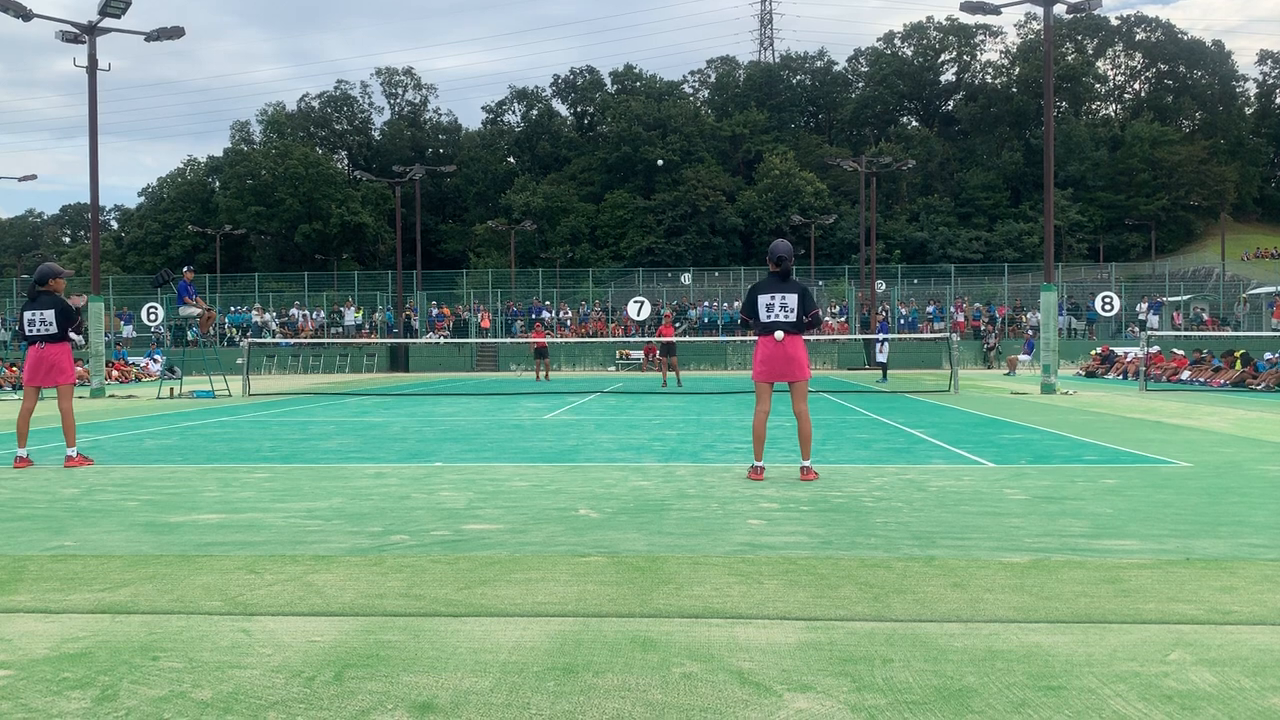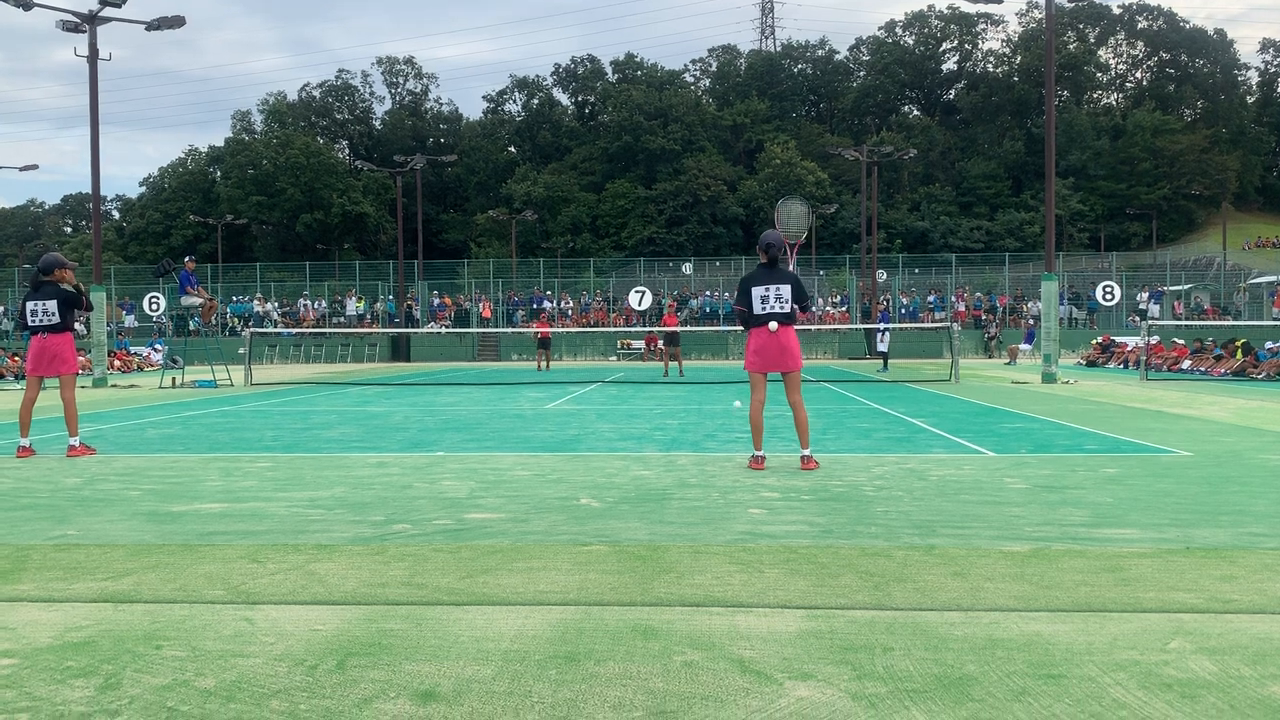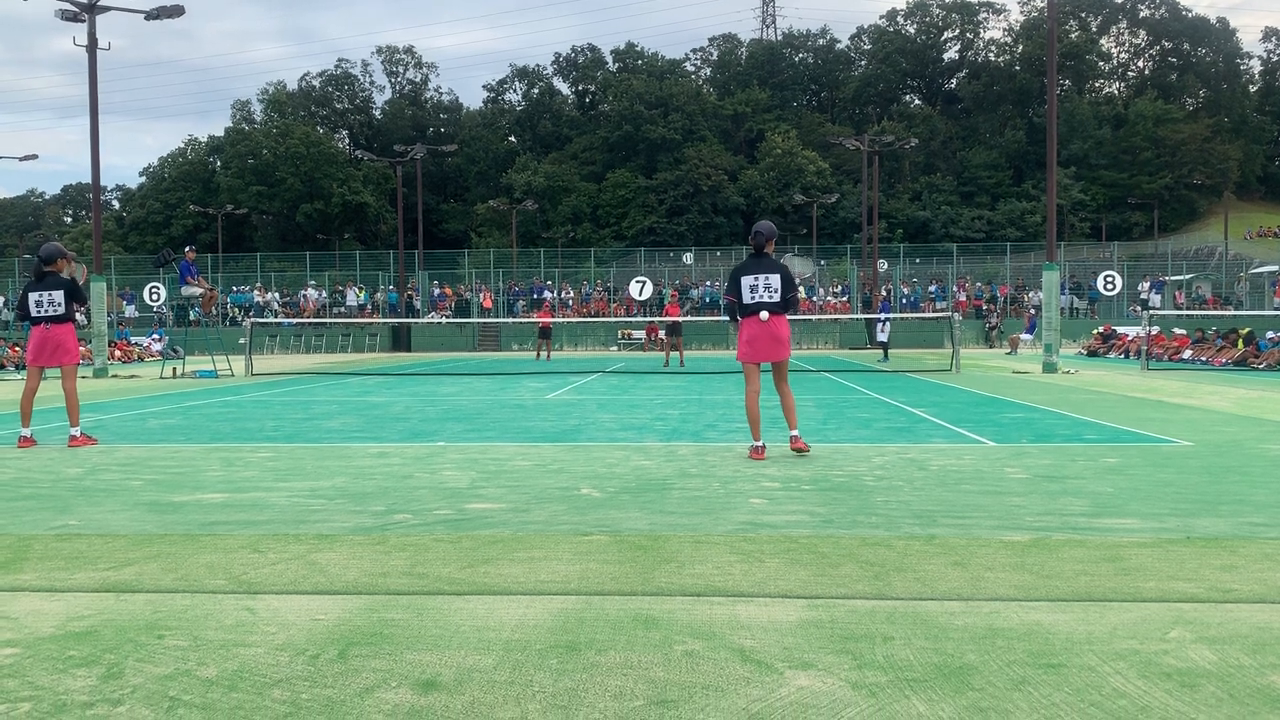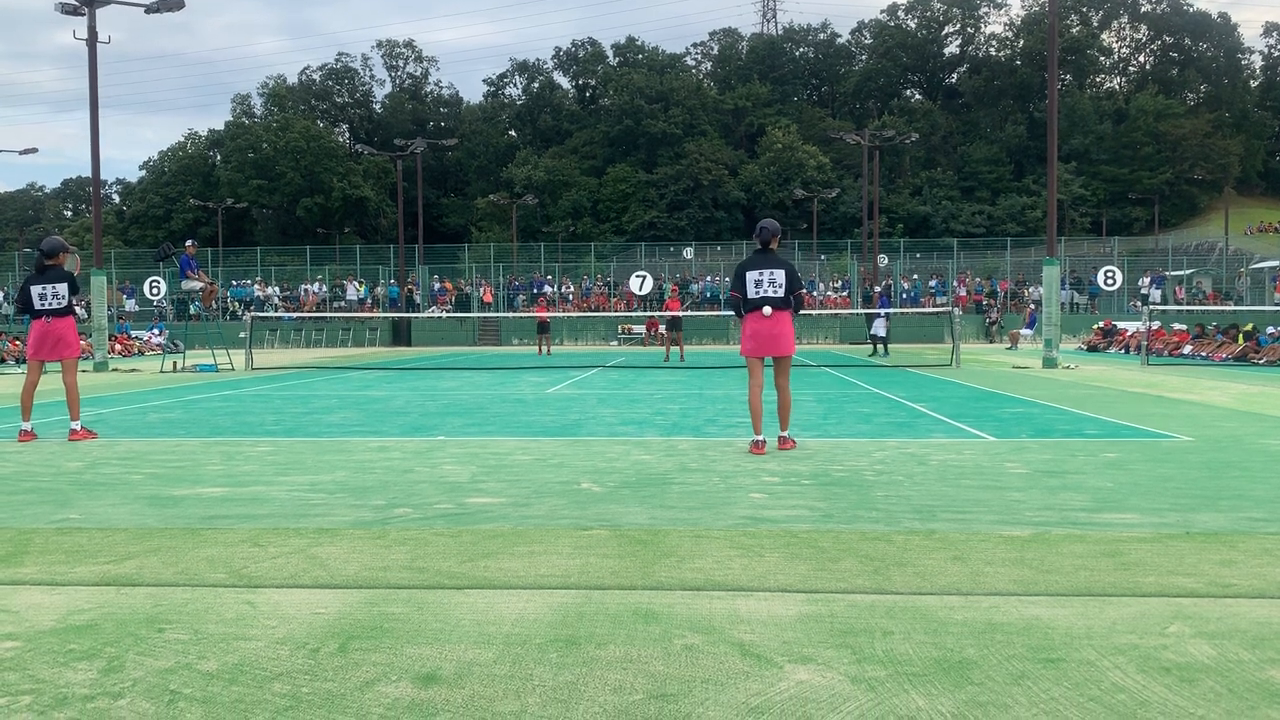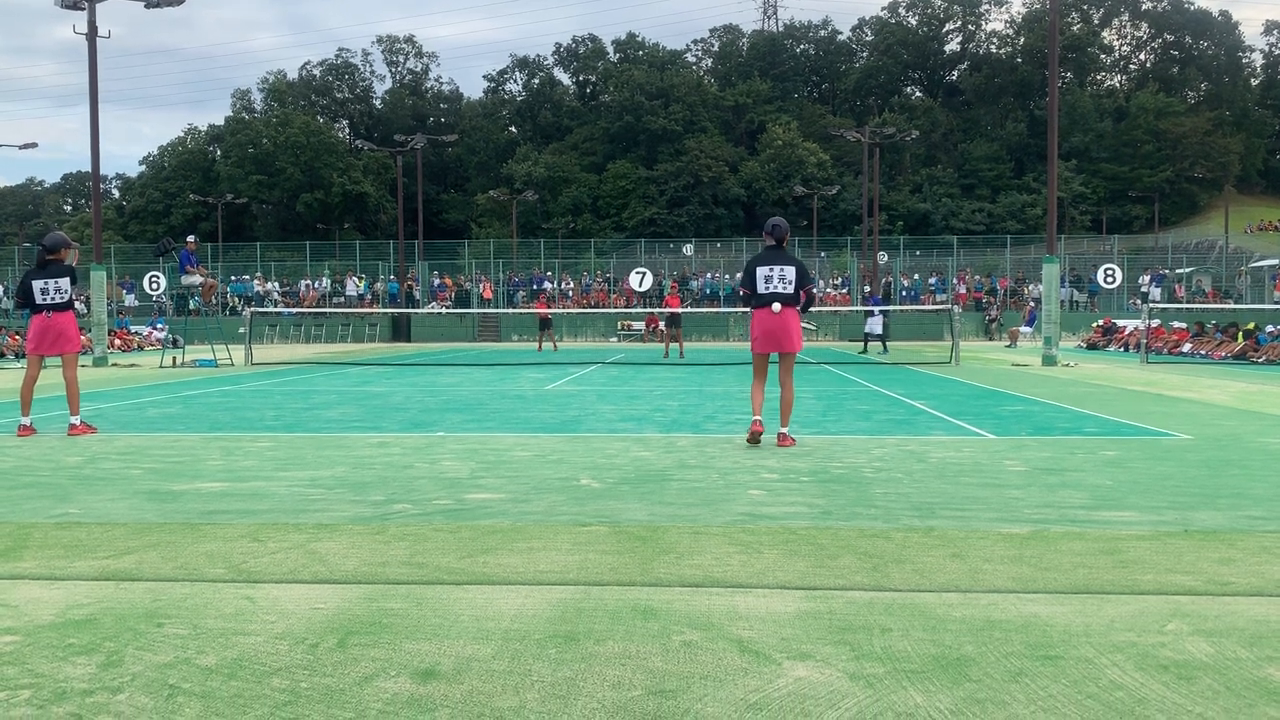
dt=0.4s
person 1, frame 1
left shoulder: (757, 288)
right shoulder: (800, 288)
left elbow: (744, 322)
right elbow: (816, 321)
left hip: (766, 348)
right hip: (794, 348)
left knee: (761, 410)
right knee: (801, 410)
left ankle: (758, 466)
right ankle: (806, 467)
person 1, frame 2
left shoulder: (748, 280)
right shoulder: (790, 278)
left elbow: (742, 317)
right elbow: (805, 307)
left hip: (759, 340)
right hip: (786, 338)
left knee: (757, 400)
right knee: (796, 400)
left ankle: (758, 456)
right ankle: (806, 455)
person 1, frame 3
left shoulder: (739, 270)
right shoulder: (780, 268)
left elbow: (730, 307)
right elbow: (793, 303)
left wrist: (736, 322)
left hip: (751, 329)
right hip: (777, 327)
left knee: (753, 390)
right knee: (783, 386)
left ankle: (757, 446)
right ankle: (795, 436)
person 1, frame 4
left shoulder: (744, 266)
right shoulder: (786, 266)
left elbow: (735, 302)
right elbow: (799, 301)
left wrist: (741, 316)
right wrist: (791, 311)
left hip: (754, 324)
right hip: (780, 324)
left knee: (755, 384)
right knee: (782, 384)
left ankle: (758, 440)
right ankle: (784, 436)
person 1, frame 5
left shoulder: (754, 262)
right shoulder: (796, 263)
left elbow: (745, 298)
right elbow: (810, 296)
right wrist: (801, 311)
left hip: (762, 320)
right hip: (788, 320)
left knee: (759, 379)
right knee: (786, 380)
left ankle: (756, 421)
right ankle: (784, 433)
person 2, frame 1
left shoulder: (27, 305)
right shoulder: (59, 303)
left elbow: (24, 334)
right elbow: (77, 329)
right wrist: (75, 309)
left hip: (35, 353)
right hip: (58, 352)
left knee: (27, 405)
right knee: (65, 405)
left ankle: (21, 455)
right ankle: (72, 455)
person 2, frame 2
left shoulder: (30, 295)
right shoulder: (62, 293)
left elbow: (24, 324)
right elbow: (88, 307)
right wrist: (74, 285)
left hip: (37, 343)
right hip: (61, 342)
left knee: (30, 395)
right knee: (68, 395)
left ankle: (23, 445)
right ankle: (74, 444)
person 2, frame 3
left shoulder: (30, 286)
right shoulder: (65, 283)
left elbow: (21, 315)
right elbow: (83, 301)
right wrist: (72, 277)
left hip: (38, 334)
right hip: (63, 332)
left knee: (31, 385)
right knee: (69, 385)
left ankle: (25, 435)
right ankle: (75, 434)
person 2, frame 4
left shoulder: (31, 280)
right shoulder: (66, 276)
left elbow: (21, 308)
left hip: (39, 328)
right hip: (63, 326)
left knee: (31, 379)
right knee: (70, 379)
left ankle: (25, 428)
right ankle: (76, 428)
person 2, frame 5
left shoulder: (31, 274)
right shoulder: (68, 270)
left elbow: (20, 303)
left hip: (39, 323)
right hip: (64, 321)
left knee: (31, 374)
right knee: (70, 374)
left ankle: (25, 423)
right ankle: (75, 423)
